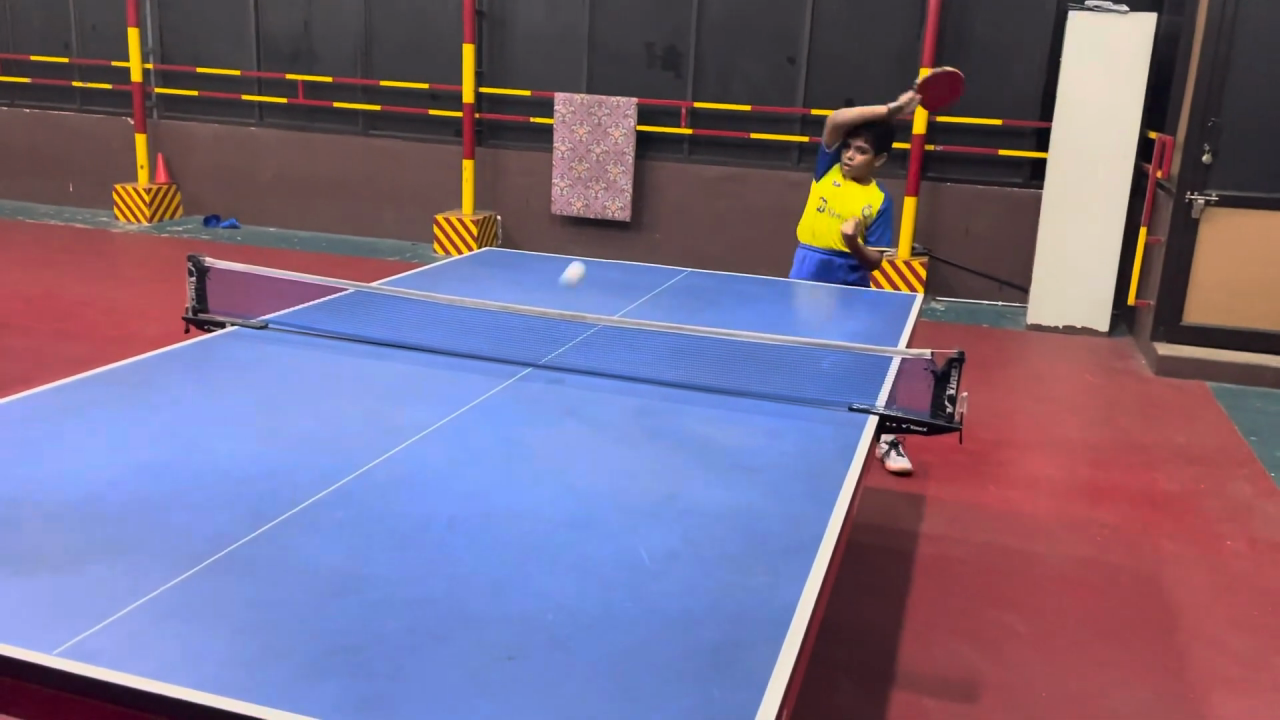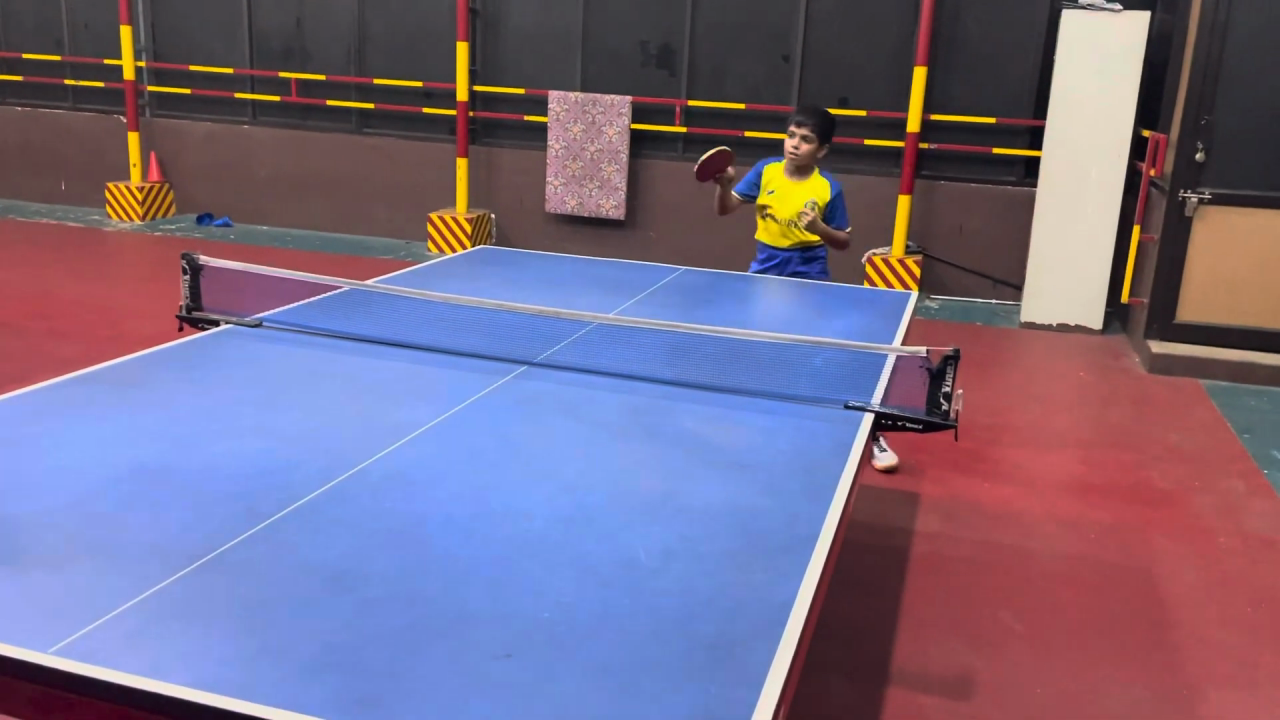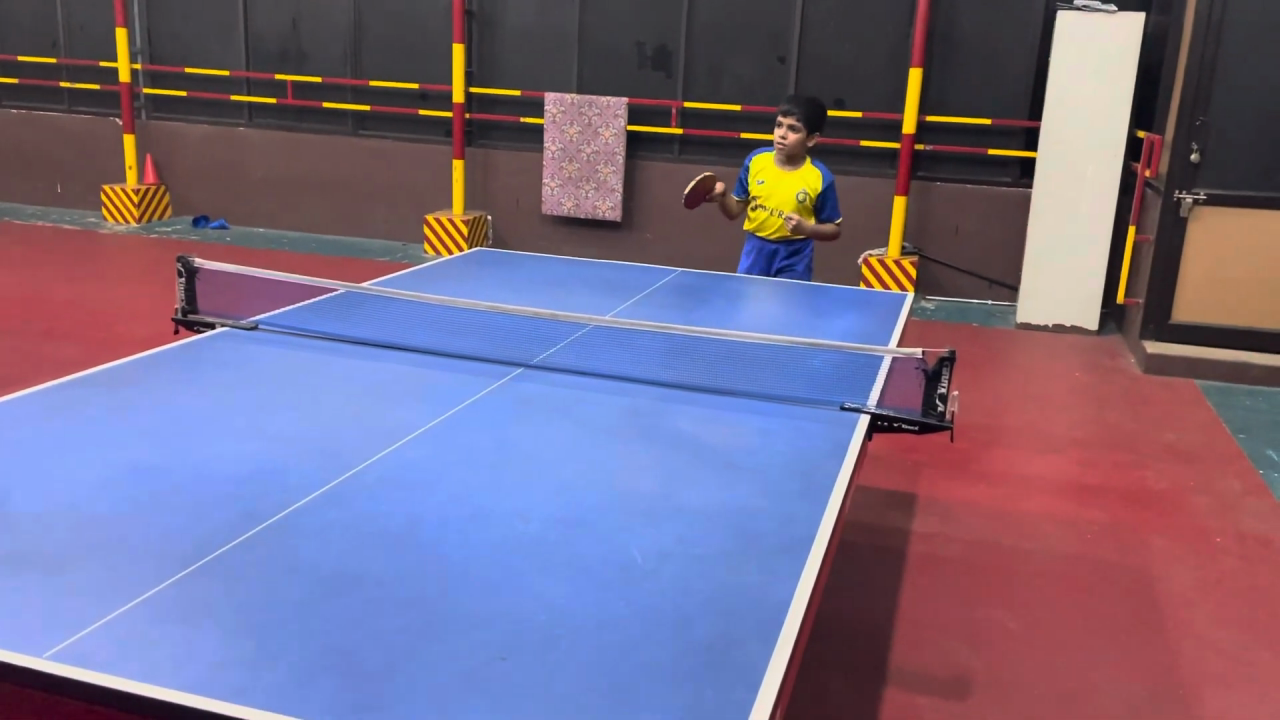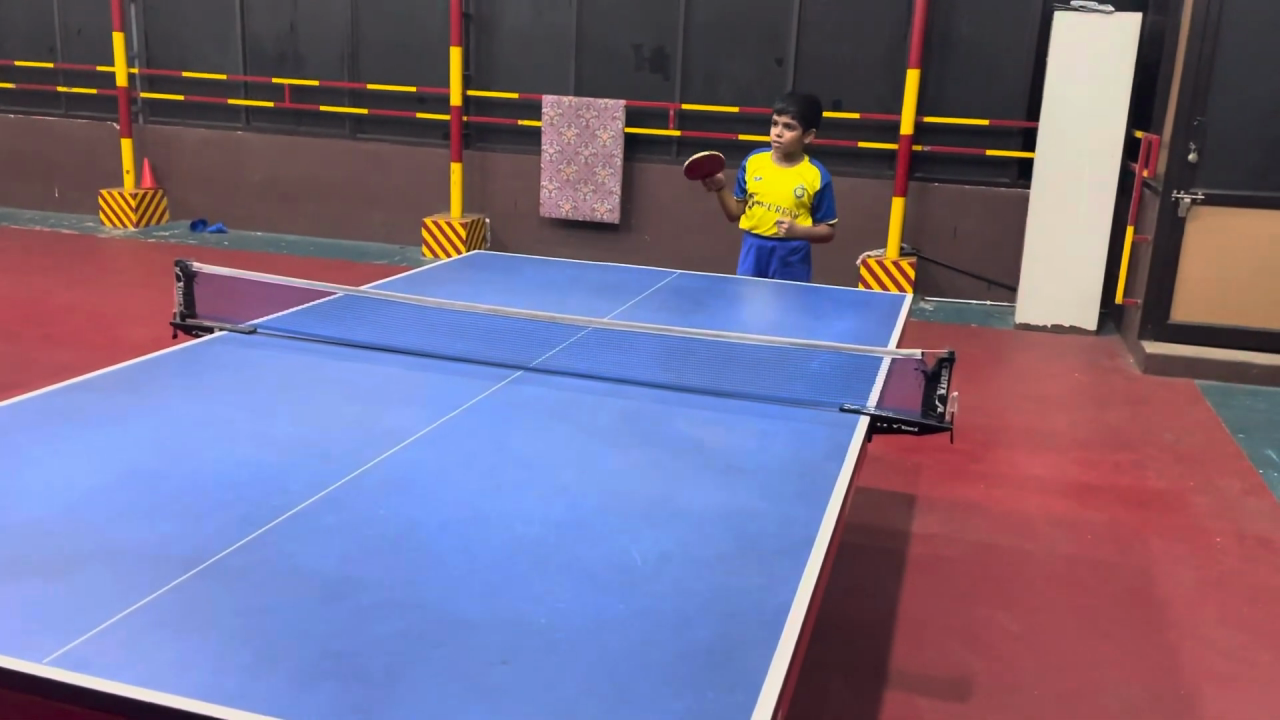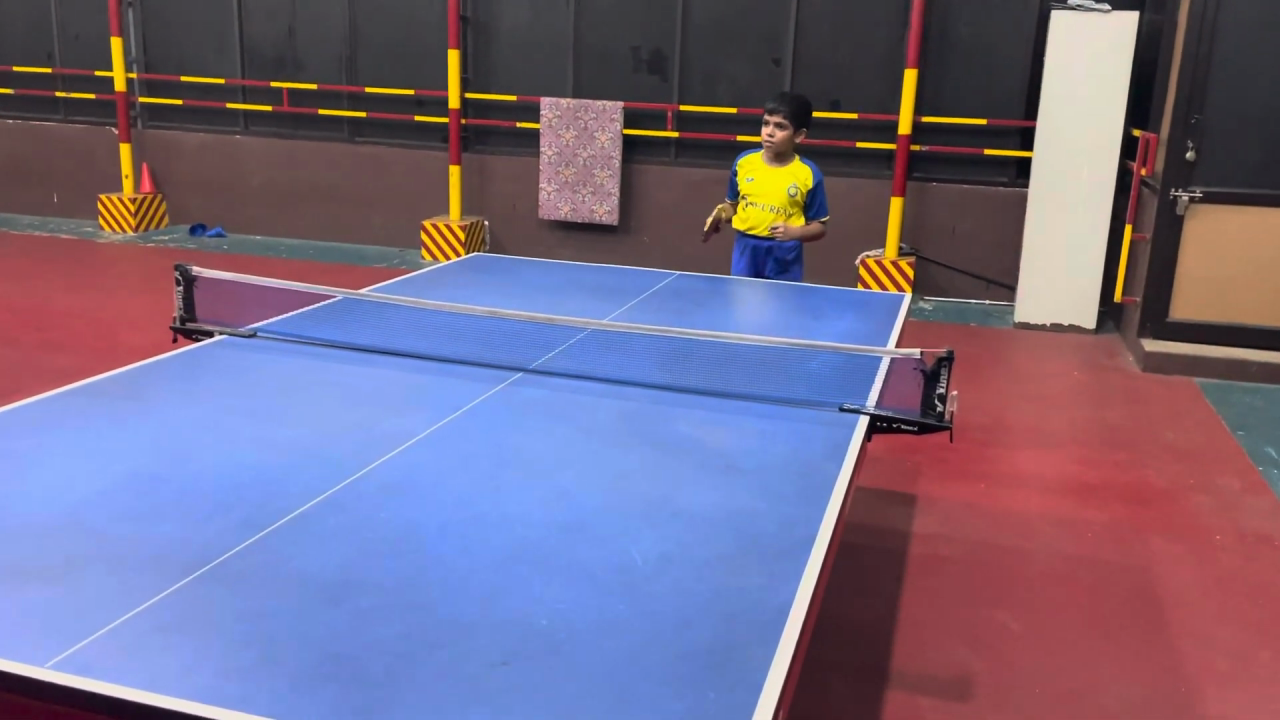
dt=0.5s
person 1, frame 1
left shoulder: (880, 200)
right shoulder: (830, 167)
left elbow: (875, 260)
right elbow: (834, 122)
left wrist: (854, 245)
right wrist: (891, 109)
left hip: (849, 288)
right hip: (805, 281)
left ankle: (888, 440)
person 1, frame 2
left shoulder: (828, 188)
right shoulder: (765, 171)
left elbow: (843, 241)
right elbow: (725, 208)
left wrist: (819, 228)
right wrist: (723, 185)
left hip: (809, 274)
right hip: (768, 265)
person 1, frame 3
left shoulder: (820, 178)
right shoulder: (755, 161)
left elbow: (834, 229)
right elbow: (735, 212)
left wrist: (806, 229)
right wrist: (721, 195)
left hip: (793, 262)
right hip: (755, 254)
person 1, frame 4
left shoulder: (817, 176)
right shoulder: (753, 161)
left elbow: (828, 231)
right elbow: (736, 213)
left wrist: (799, 231)
right wrist: (720, 187)
left hip: (791, 262)
right hip: (752, 256)
person 1, frame 5
left shoulder: (809, 174)
right shoulder: (743, 162)
left elbow: (820, 227)
left wrist: (794, 232)
right wrist: (721, 215)
left hip: (785, 262)
right hip: (745, 255)
